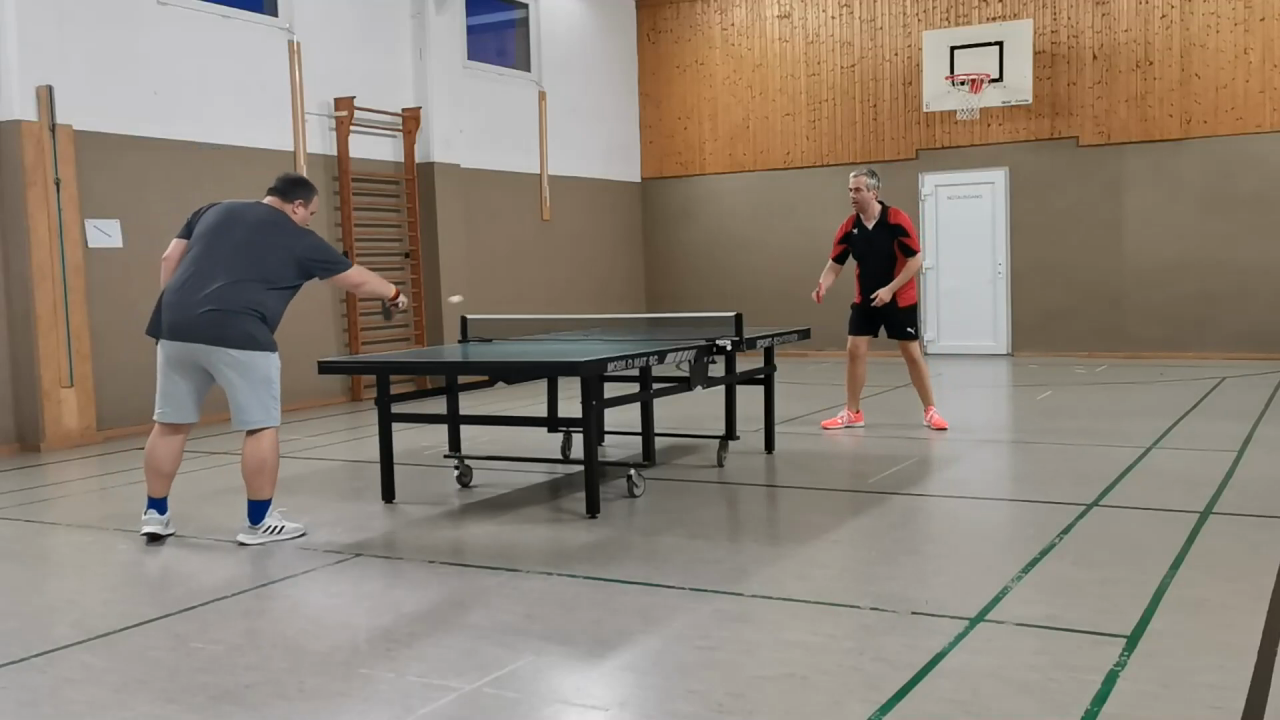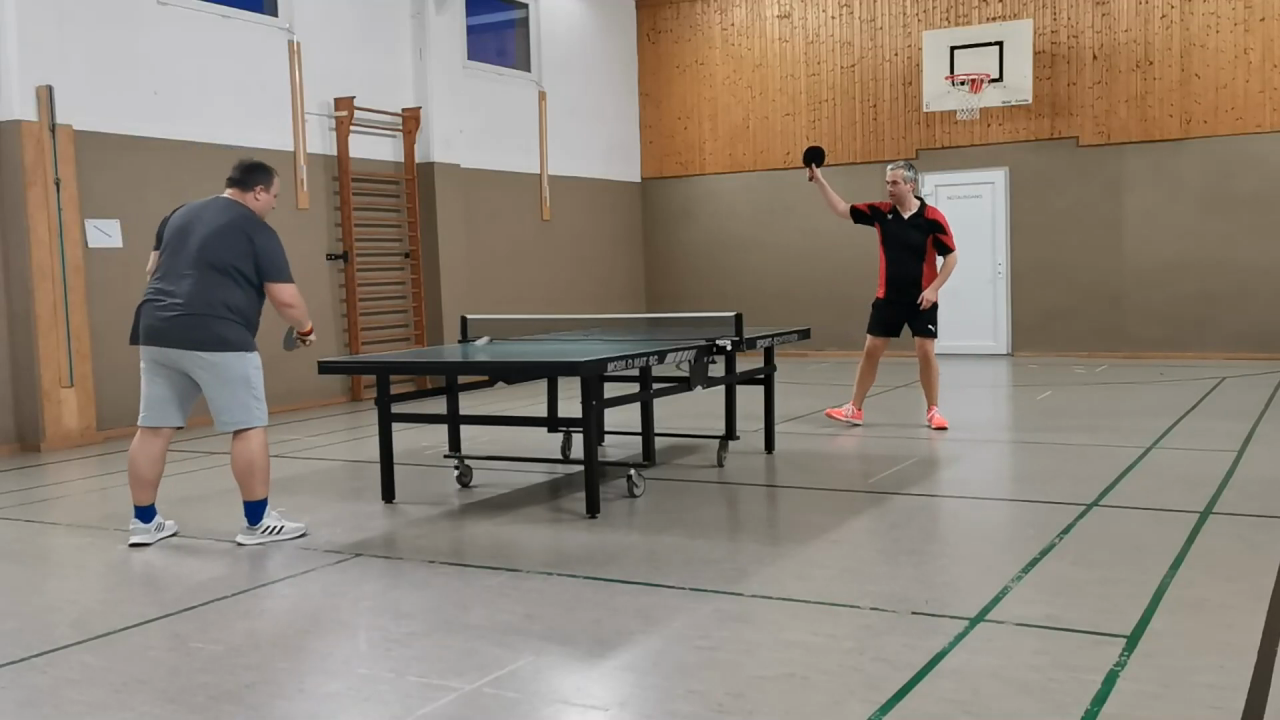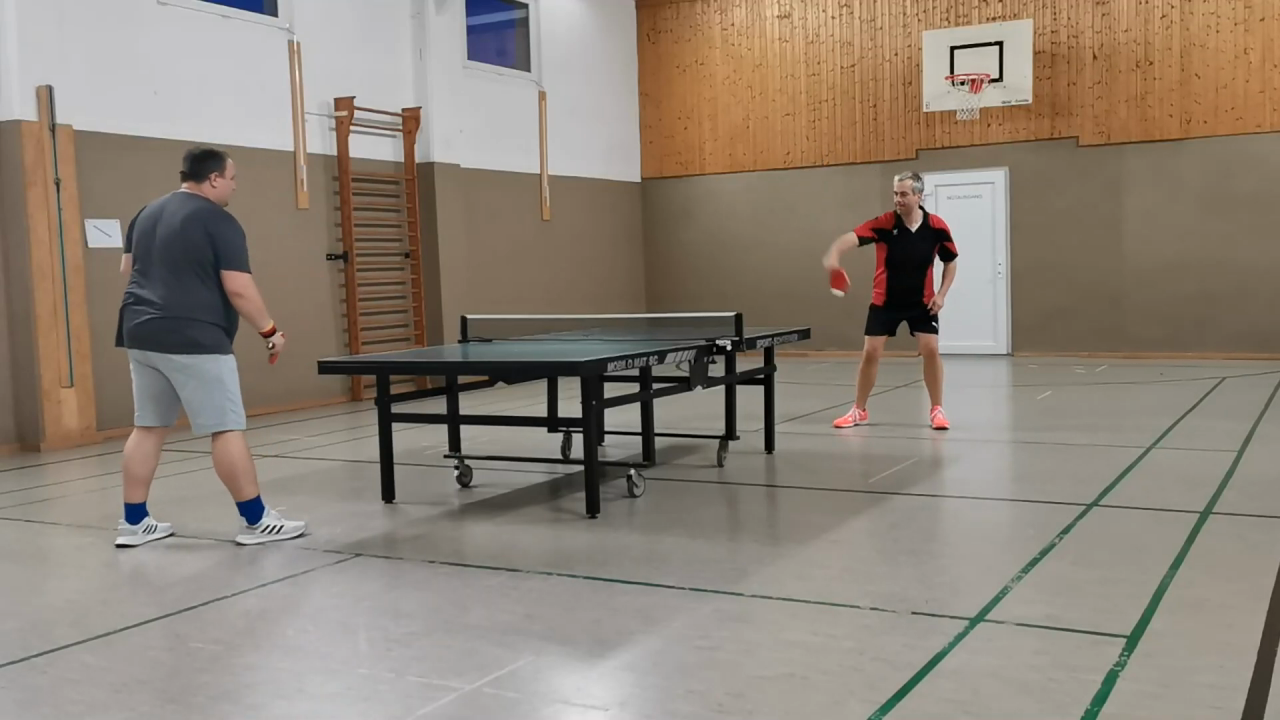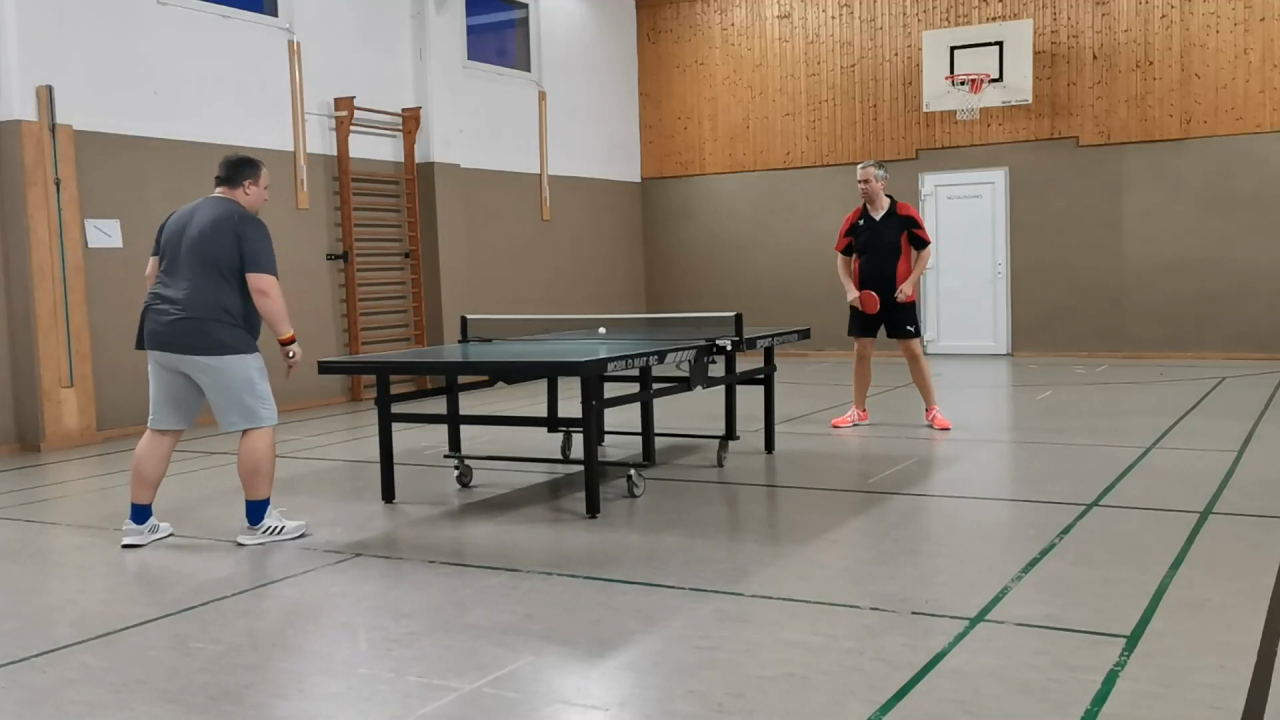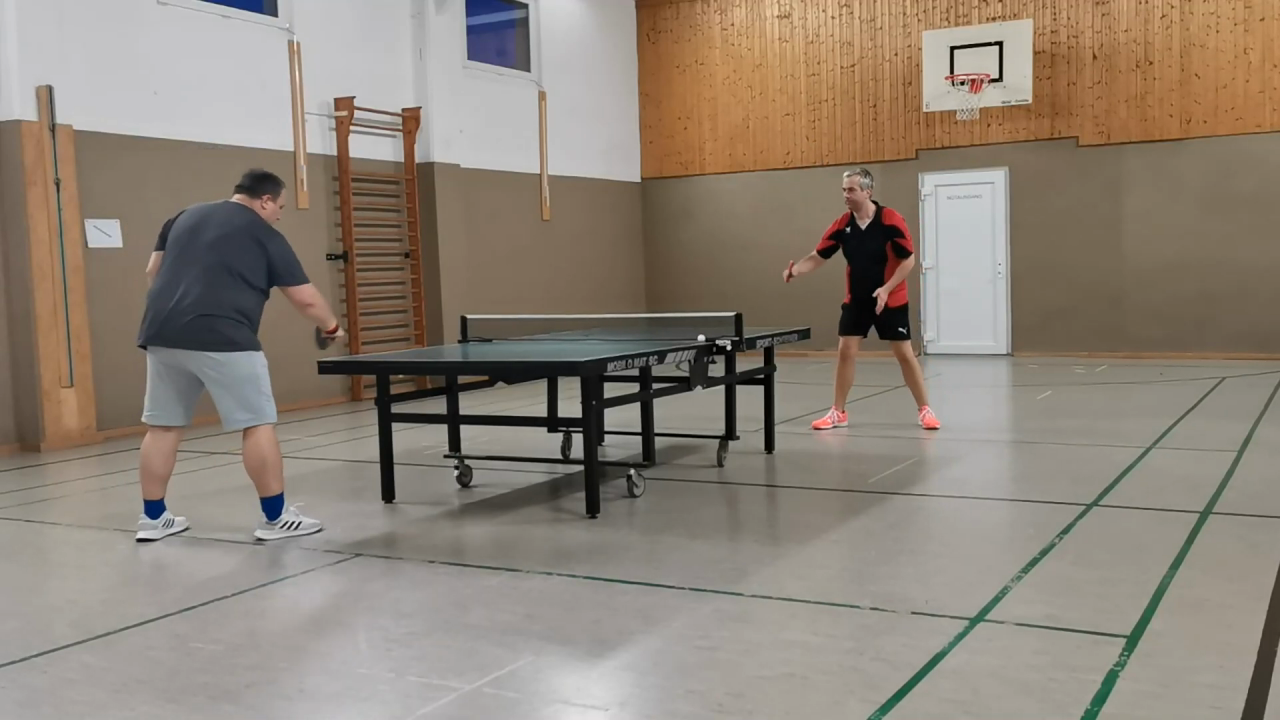
dt=1s
person 1, frame 1
left shoulder: (213, 212)
right shoulder: (298, 239)
left elbow: (170, 259)
right elbow: (354, 278)
right wrist: (393, 293)
left hip: (177, 329)
right hip: (238, 336)
left knee: (170, 423)
right knee: (261, 427)
left ankle: (155, 514)
right ankle: (259, 522)
person 1, frame 2
left shoulder: (181, 214)
right shoulder: (257, 231)
left elbow: (153, 270)
right elbow: (285, 298)
right wrist: (306, 327)
left hip: (157, 334)
right hip: (217, 339)
left knee: (154, 428)
right knee: (249, 427)
left ankle: (144, 520)
right ankle: (258, 522)
person 1, frame 3
left shoulder: (146, 214)
right shoulder: (219, 222)
left elbow: (128, 269)
right elbow: (239, 289)
right wrist: (270, 330)
left hip: (142, 335)
right hip: (195, 341)
left knee: (148, 428)
right knee: (227, 429)
left ankle: (133, 522)
right ankle: (256, 521)
person 1, frame 4
left shoulder: (178, 217)
right shoulder: (247, 225)
left elbow: (152, 275)
right elbow: (263, 290)
right wrist: (287, 338)
left hip: (163, 339)
right hip: (220, 342)
left knee: (161, 429)
right knee: (258, 426)
left ankle: (138, 522)
right ankle: (259, 521)
person 1, frame 5
left shoulder: (184, 218)
right shoulder: (266, 237)
left elbow: (153, 271)
right elbow: (307, 299)
right wrist: (332, 325)
left hip: (163, 336)
right hip: (222, 339)
left knee: (163, 426)
right knee: (258, 424)
left ankle: (153, 517)
right ankle: (276, 517)
person 2, frame 1
left shoulder: (897, 220)
right shoulder: (848, 227)
left elbow: (915, 260)
right elbow: (834, 265)
left wrist: (890, 289)
right wrist: (822, 286)
left hip: (899, 299)
right hip: (864, 300)
left knee: (912, 354)
right knee: (855, 352)
left ankle: (930, 411)
right ankle: (851, 412)
person 2, frame 2
left shoulder: (933, 218)
right shoulder: (881, 212)
left elbow: (951, 257)
right elbow: (842, 209)
left wrist: (933, 289)
right wrist: (819, 180)
left hip: (922, 299)
right hip: (887, 298)
left knee: (926, 352)
right knee: (871, 351)
left ankle: (933, 411)
right ankle: (854, 409)
person 2, frame 3
left shoulder: (937, 227)
right shoulder: (883, 224)
left elbow: (950, 262)
right elbow: (852, 236)
left wrist: (942, 294)
right wrist: (833, 253)
left hip: (922, 301)
right hip: (885, 301)
left knee: (931, 350)
right knee: (870, 353)
left ankle: (936, 410)
right ankle: (859, 411)
person 2, frame 4
left shoulder: (906, 214)
right shoulder: (854, 219)
left elbow: (924, 250)
right elbow: (843, 258)
left wrist: (910, 282)
right wrist: (850, 290)
left hip: (899, 298)
left knee: (913, 352)
right knee: (862, 352)
left ankle: (932, 410)
right ankle: (859, 410)
person 2, frame 5
left shoulder: (891, 220)
right shoulder: (841, 225)
left elbow: (909, 260)
right elbow: (817, 257)
left wrist: (886, 289)
right wrist: (796, 268)
left hip: (890, 301)
right hip: (855, 301)
left knee: (904, 354)
right knee: (845, 353)
left ankle: (925, 409)
right ankle: (838, 412)
